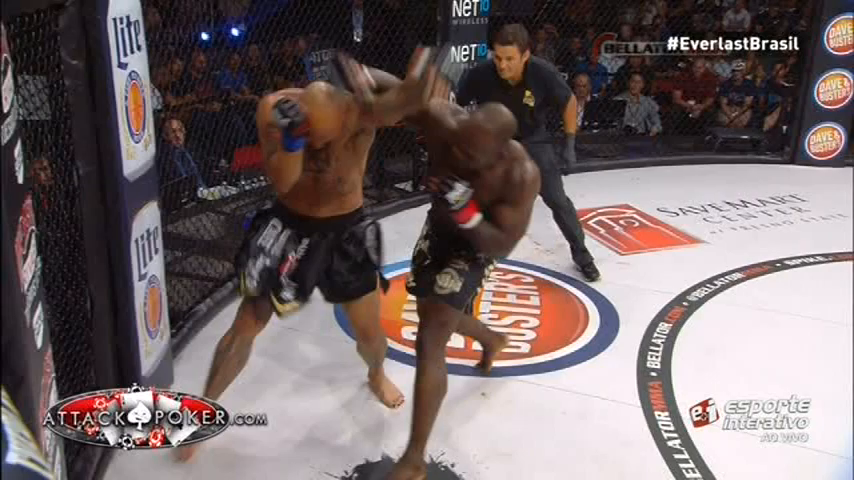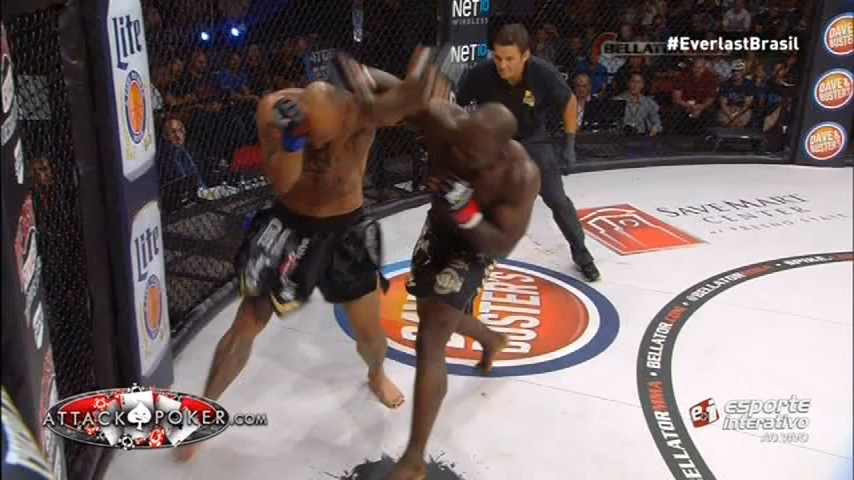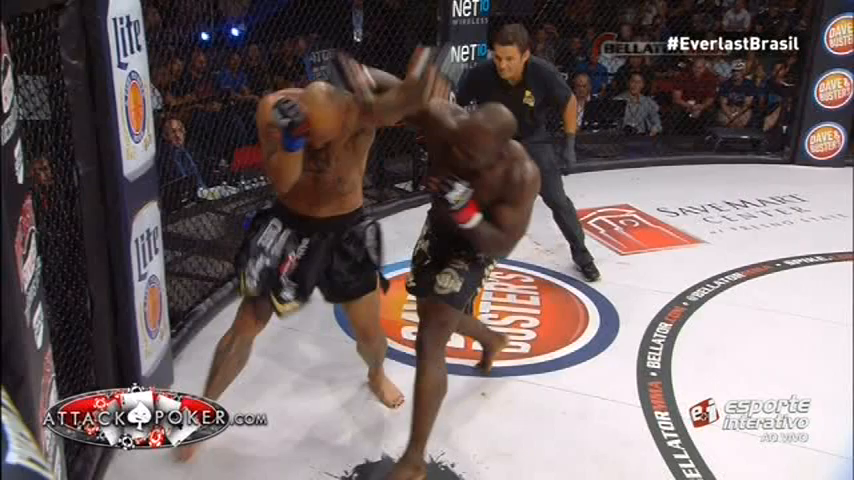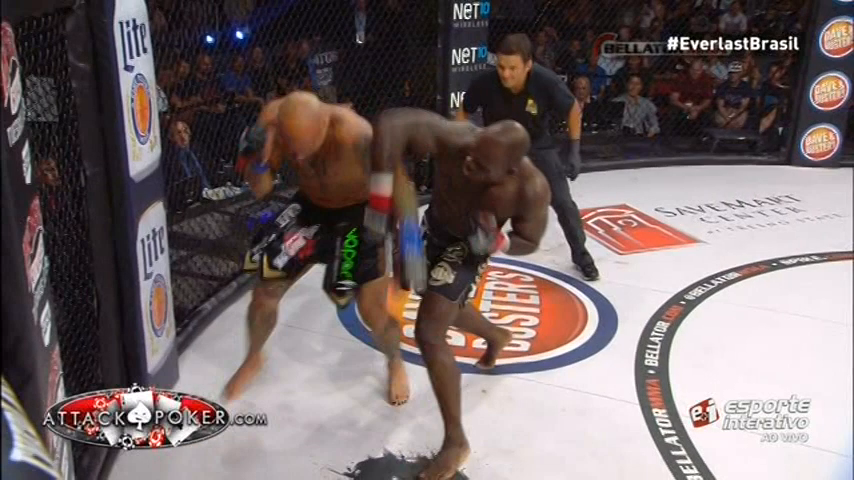
dt=0.5s
person 1, frame 1
left shoulder: (360, 110)
right shoulder: (274, 108)
left elbow: (404, 100)
right elbow: (280, 181)
right wrist: (293, 137)
left hip: (347, 230)
right hip: (290, 226)
left knee: (369, 332)
right knee: (245, 327)
left ankle: (377, 375)
person 1, frame 2
left shoulder: (359, 110)
right shoulder: (274, 107)
left elbow: (404, 101)
right elbow: (281, 182)
left wrist: (416, 87)
right wrist: (293, 136)
left hip: (347, 229)
right hip: (289, 226)
left knee: (369, 332)
right knee: (245, 327)
left ankle: (377, 375)
person 1, frame 3
left shoulder: (360, 111)
right shoulder: (274, 108)
left elbow: (407, 99)
right elbow: (282, 182)
right wrist: (293, 136)
left hip: (347, 229)
right hip: (289, 225)
left knee: (370, 333)
right knee: (245, 327)
left ankle: (377, 375)
person 1, frame 4
left shoulder: (350, 133)
right shoulder: (273, 118)
right elbow: (260, 190)
right wrist: (258, 161)
left hip: (359, 215)
right hip: (309, 209)
left knee: (373, 314)
right knee: (263, 295)
left ankle: (396, 365)
right ankle: (253, 358)
person 2, frame 1
left shoulder: (521, 176)
right shoulder: (445, 122)
left elbow: (502, 246)
left wrist: (467, 213)
left hip: (475, 245)
right hip: (437, 227)
left knee: (429, 343)
right knee: (434, 313)
right ankle: (491, 339)
person 2, frame 2
left shoulder: (521, 176)
right shoulder: (444, 121)
left elbow: (502, 246)
left wrist: (467, 213)
left hip: (475, 245)
right hip: (437, 227)
left knee: (429, 343)
right knee: (432, 310)
right ankle: (491, 339)
person 2, frame 3
left shoulder: (521, 176)
right shoulder: (446, 122)
left elbow: (501, 246)
left wrist: (465, 213)
left hip: (475, 245)
right hip: (438, 227)
left knee: (429, 343)
right knee: (433, 312)
right ankle: (492, 340)
person 2, frame 4
left shoulder: (531, 188)
right shoulder: (457, 140)
left elbow: (529, 243)
right elbow: (395, 122)
left wrist: (496, 241)
left hip: (468, 246)
right hip: (434, 225)
left knee: (430, 334)
right knee: (441, 310)
left ankle: (456, 442)
right ankle: (496, 336)
person 3, frame 1
left shoulder: (543, 73)
right shoulder: (480, 74)
left elbow: (569, 102)
right elbow: (455, 105)
left wrist: (570, 144)
left hip: (532, 139)
left knee: (557, 199)
left ankle: (581, 254)
person 3, frame 2
left shoulder: (543, 73)
right shoulder: (480, 74)
left elbow: (569, 102)
right elbow: (454, 105)
left wrist: (570, 144)
left hip: (532, 139)
left knee: (557, 199)
left ankle: (581, 253)
person 3, frame 3
left shoulder: (543, 73)
right shoulder: (480, 74)
left elbow: (569, 102)
right elbow: (455, 105)
left wrist: (570, 144)
left hip: (532, 139)
left knee: (557, 199)
left ankle: (581, 253)
person 3, frame 4
left shoulder: (546, 81)
right shoulder: (485, 82)
left elbow: (573, 109)
right elbow: (464, 112)
left wrist: (574, 150)
left hip: (537, 145)
left knee: (562, 202)
left ankle: (581, 255)
